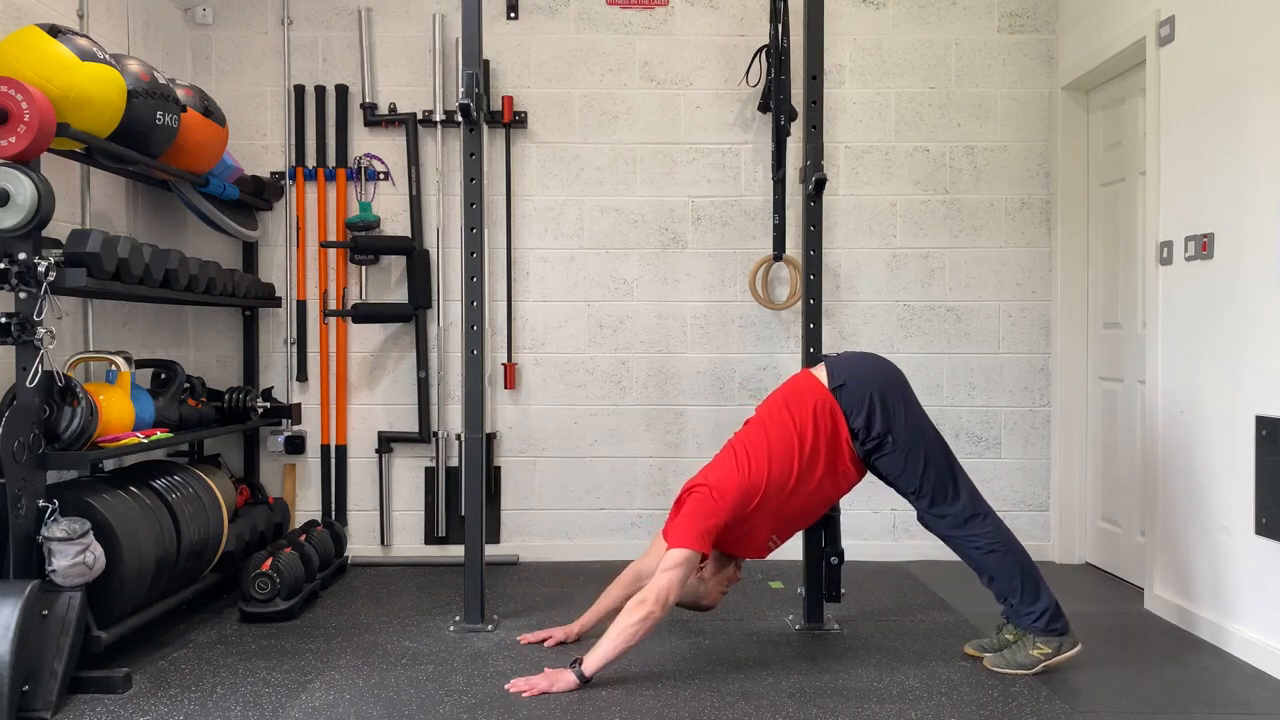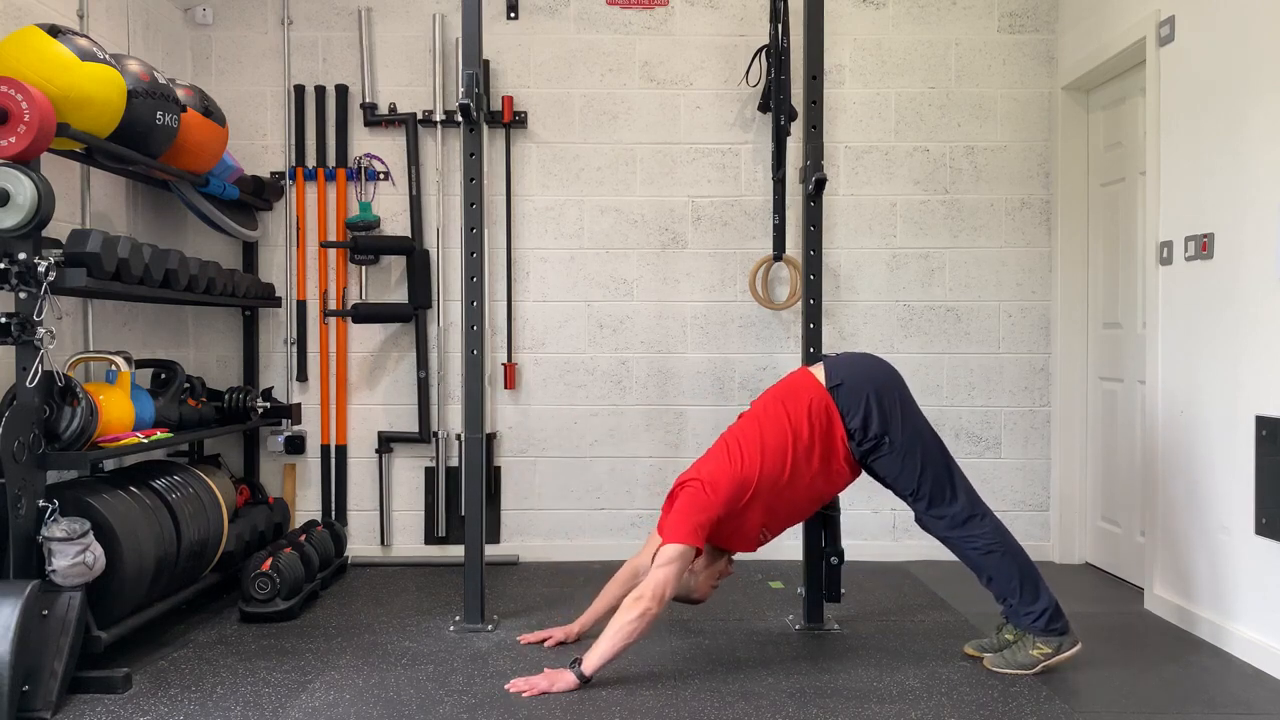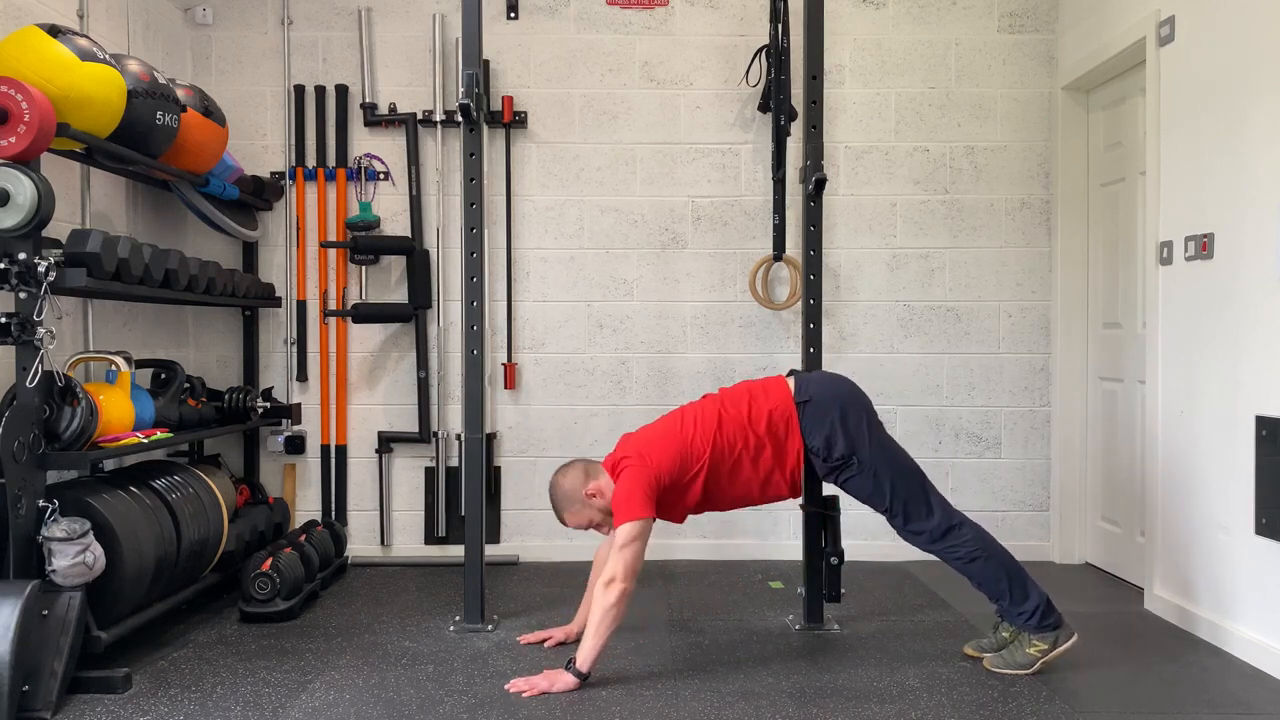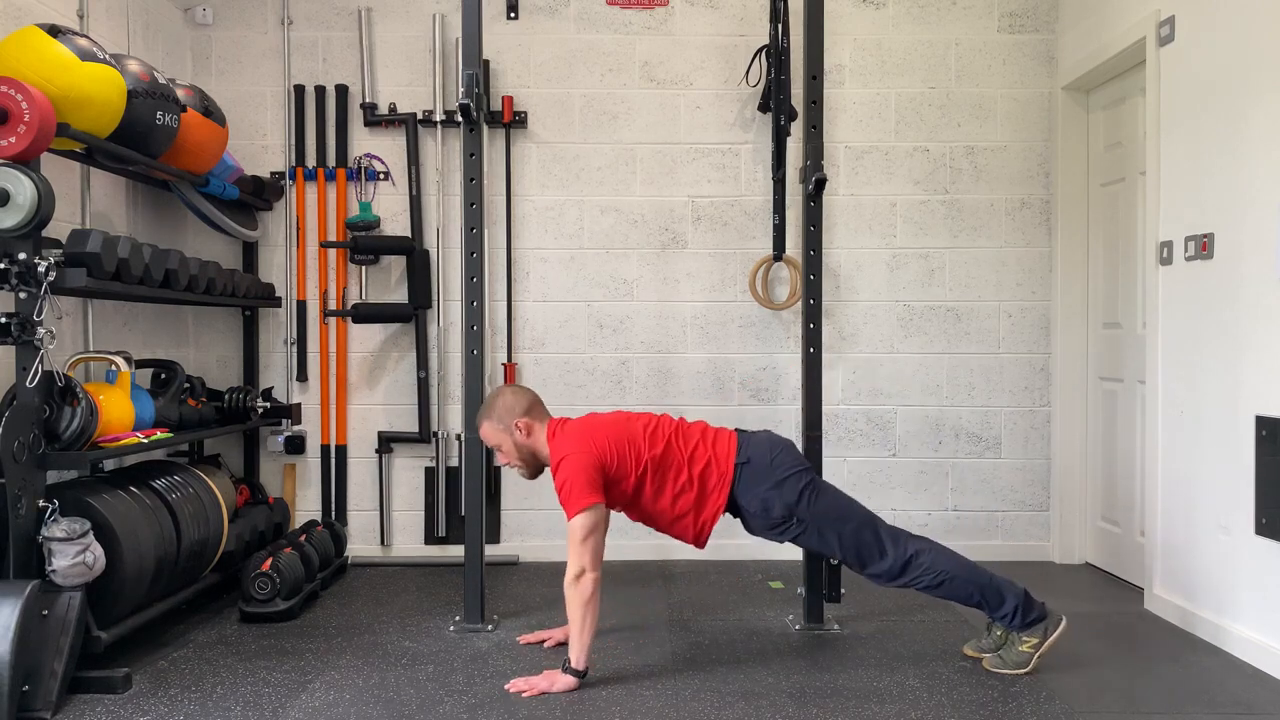
dt=0.5s
person 1, frame 1
left shoulder: (705, 509)
right shoulder: (699, 509)
left elbow: (651, 602)
right elbow: (642, 569)
left wrist: (578, 672)
right wrist: (576, 626)
left hip: (858, 399)
right hip: (848, 398)
left knee: (956, 513)
right knee: (947, 513)
left ankle: (1046, 629)
right ankle: (1022, 621)
person 1, frame 2
left shoulder: (697, 504)
right shoulder: (692, 505)
left elbow: (647, 599)
right elbow: (637, 567)
left wrist: (577, 673)
right wrist: (576, 627)
left hip: (855, 400)
right hip: (845, 397)
left knee: (952, 514)
right knee: (943, 515)
left ankle: (1046, 629)
right ankle: (1023, 621)
person 1, frame 3
left shoulder: (634, 474)
right shoulder: (628, 463)
left elbow: (618, 580)
right elbow: (609, 554)
left wrist: (576, 671)
right wrist: (576, 624)
left hip: (818, 419)
right hip: (804, 416)
left knee: (928, 523)
right knee: (921, 522)
left ankle: (1041, 624)
right ankle: (1016, 619)
person 1, frame 4
left shoulder: (572, 456)
right shoulder: (580, 439)
left elbow: (583, 571)
right elbow: (586, 564)
left wrist: (573, 670)
right wrist: (573, 628)
left hip: (754, 481)
right hip: (748, 468)
left knee: (883, 556)
right knee: (881, 552)
left ankle: (1026, 619)
right ankle: (1010, 615)
